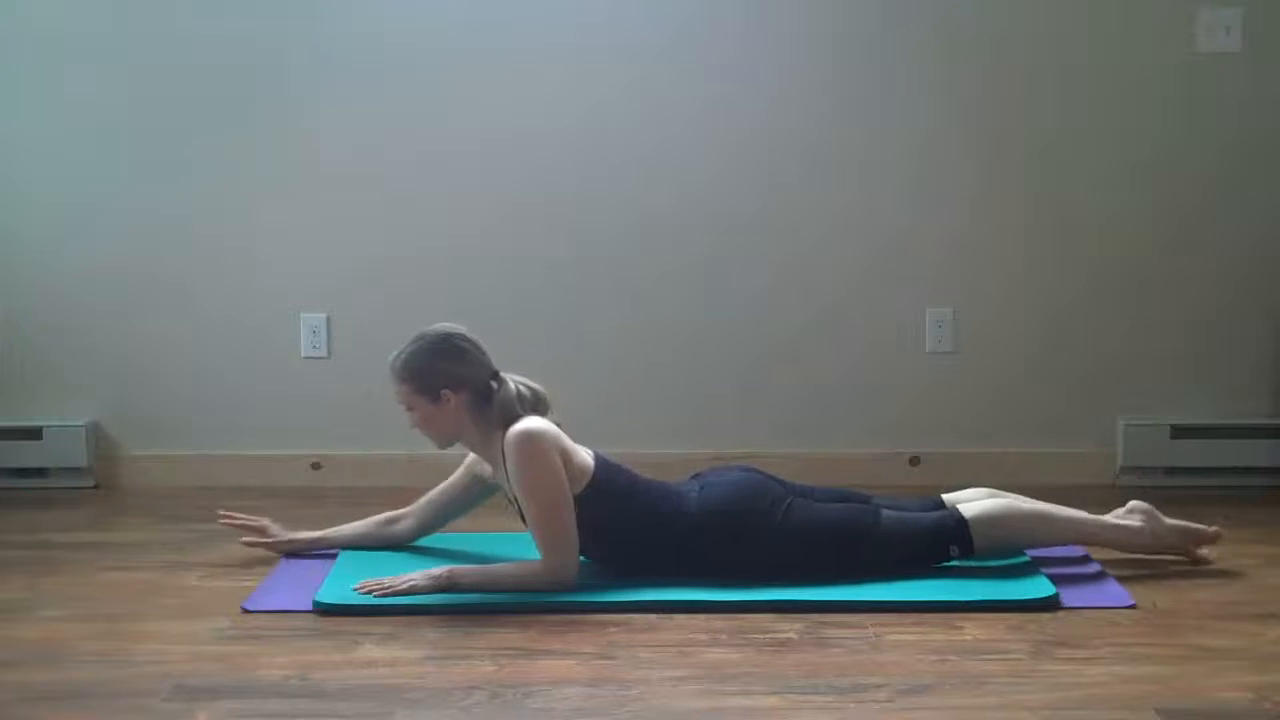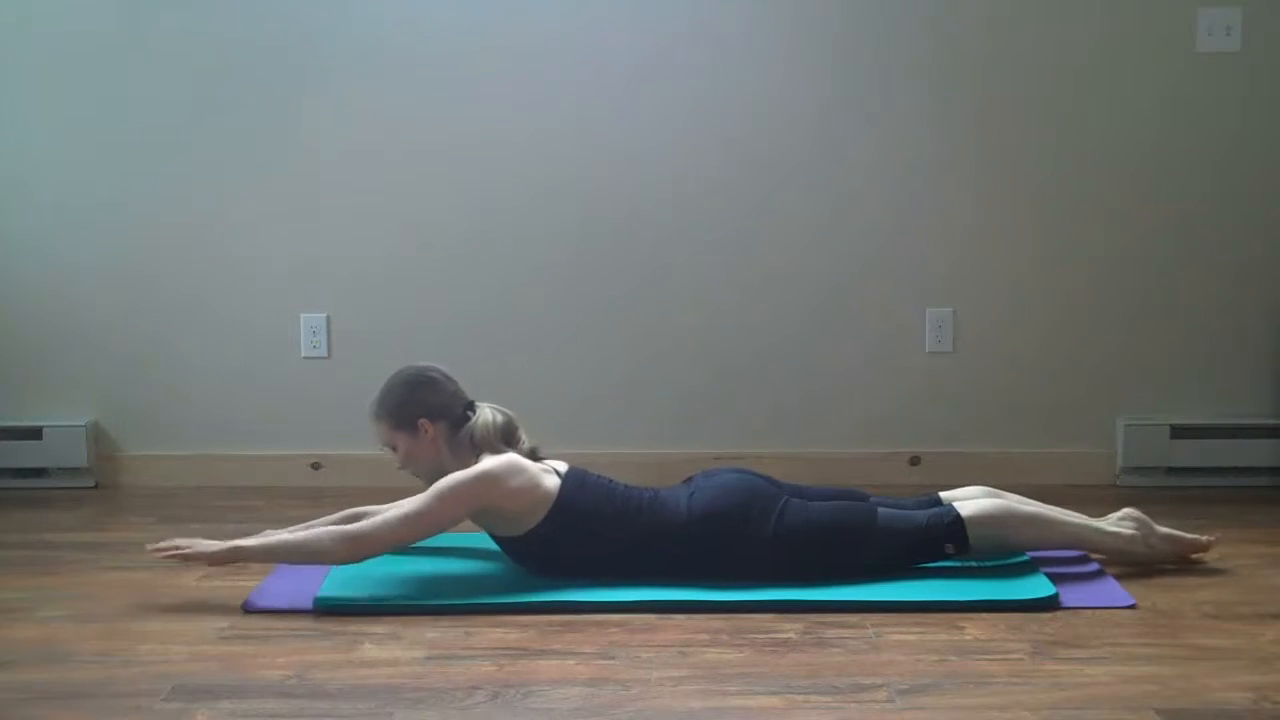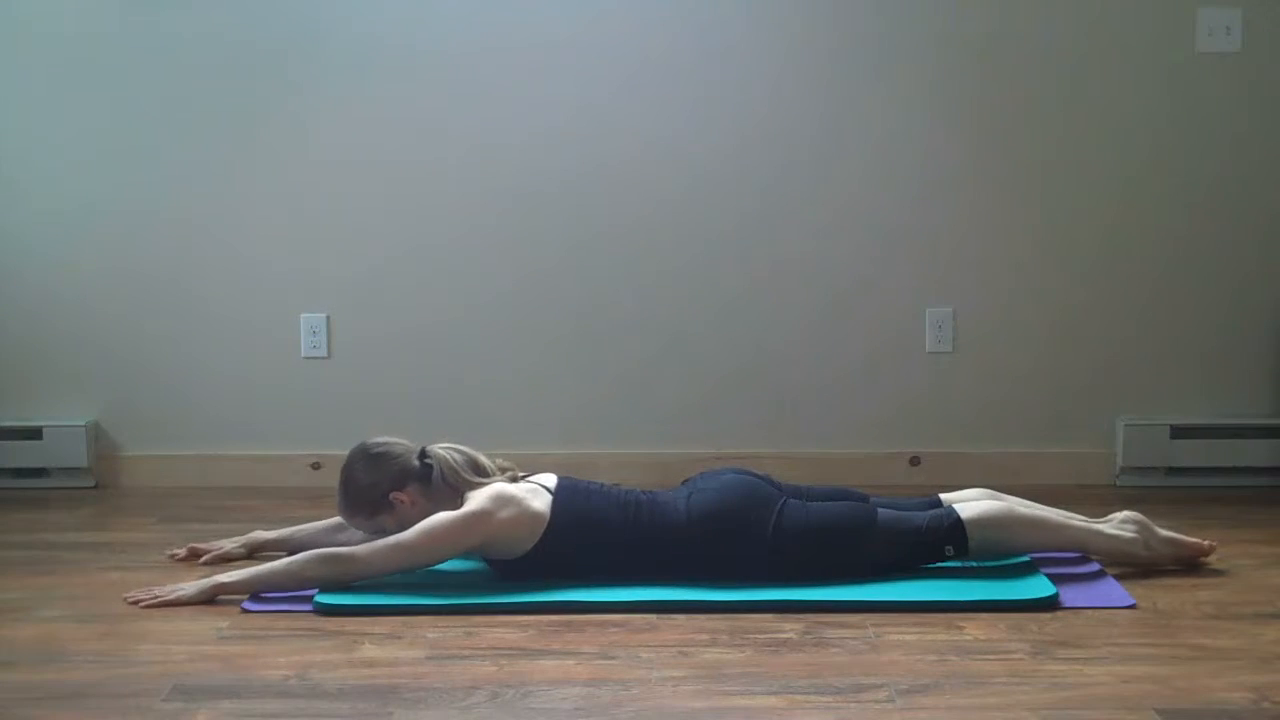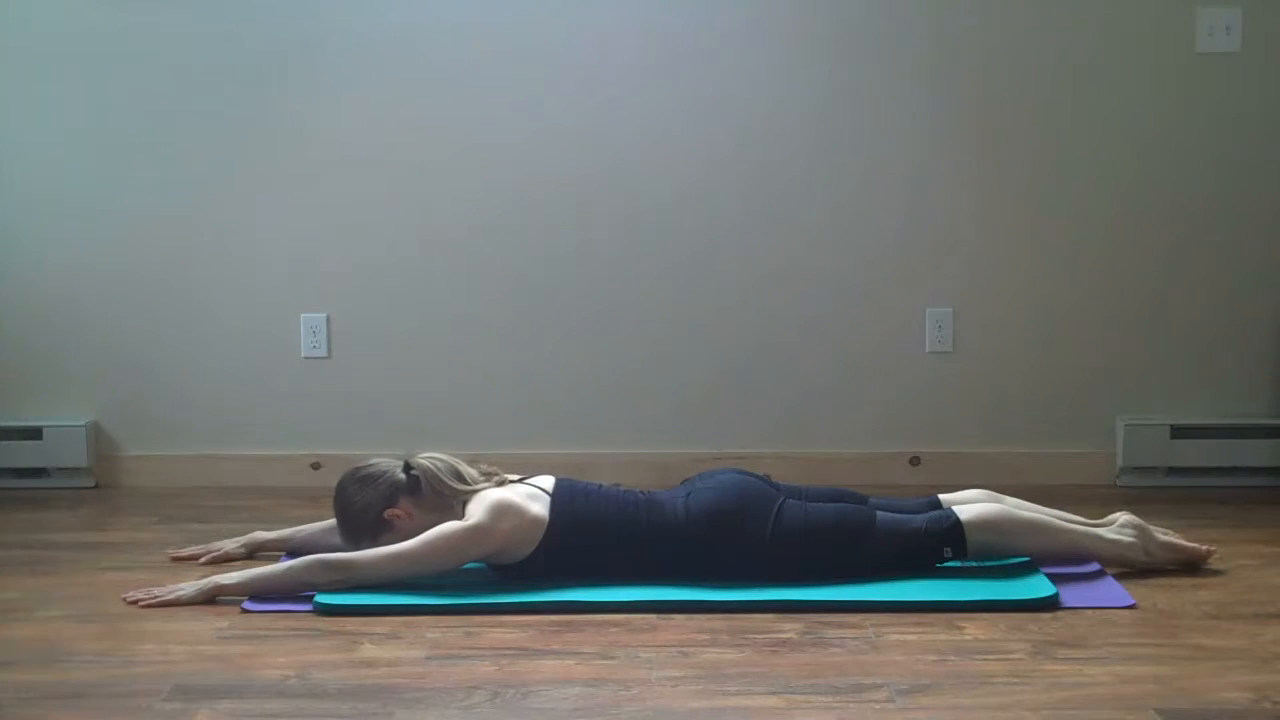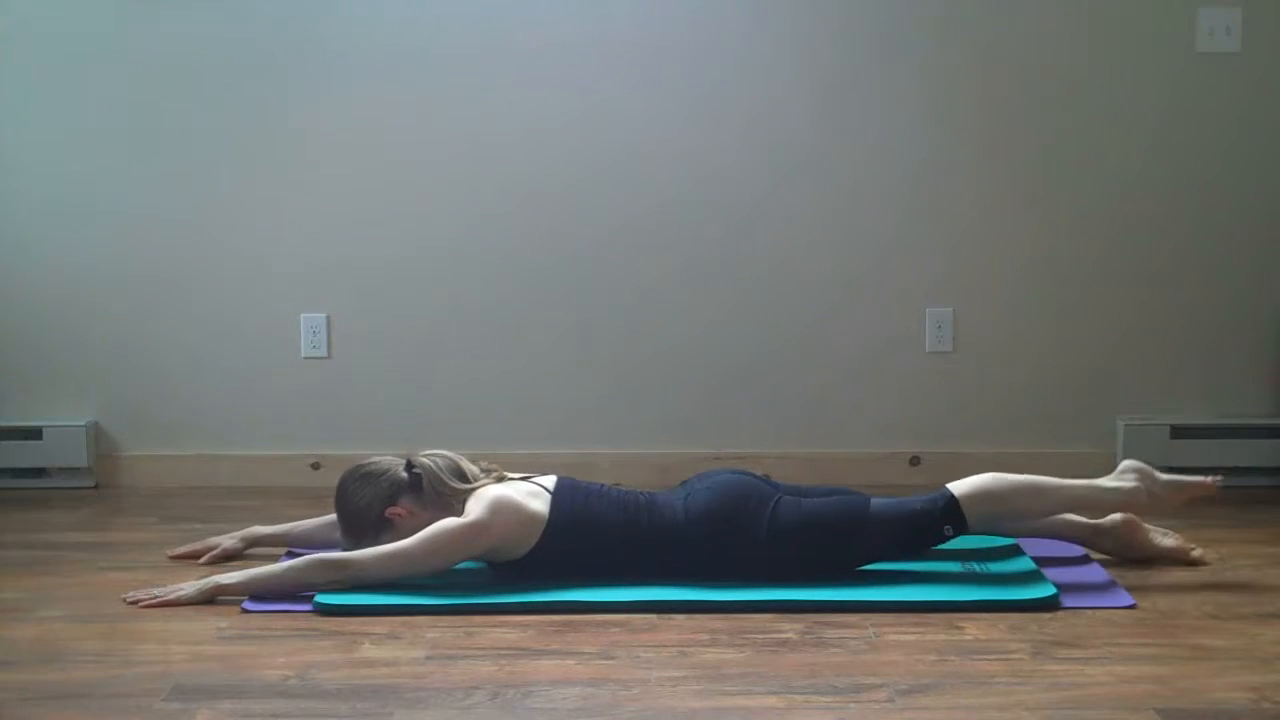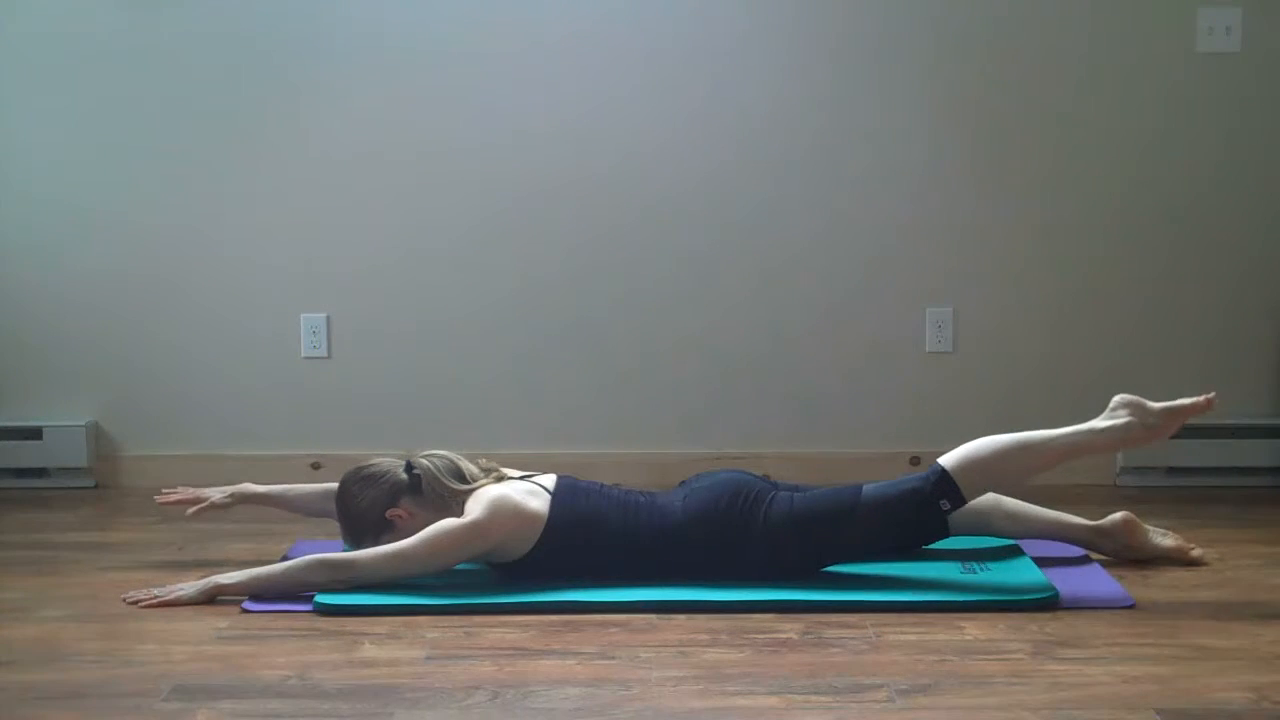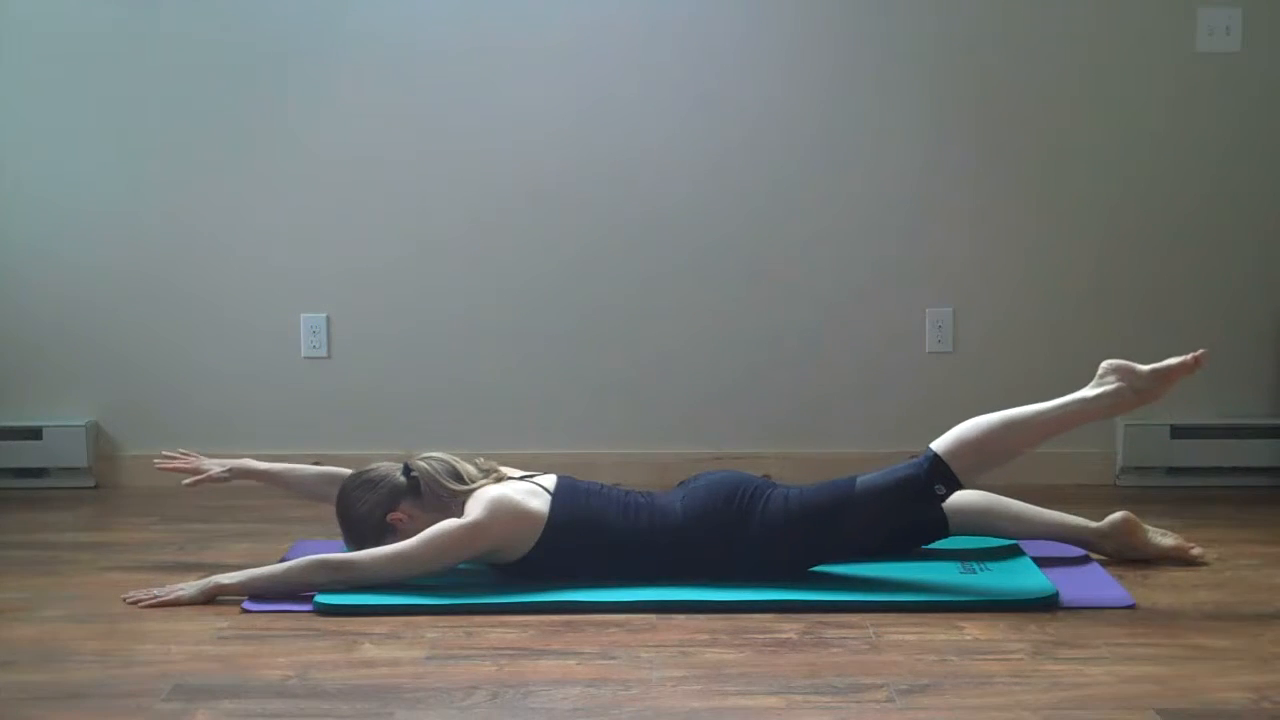
dt=0.7s
person 1, frame 1
left shoulder: (524, 443)
right shoulder: (497, 445)
left elbow: (557, 571)
right elbow: (409, 522)
left wrist: (442, 579)
right wrist: (305, 540)
left hip: (738, 539)
right hip: (723, 503)
left knee: (940, 532)
right knee: (932, 511)
left ankle: (1125, 529)
right ankle: (1117, 517)
person 1, frame 2
left shoulder: (483, 486)
right shoulder: (491, 465)
left elbow: (358, 542)
right elbow: (376, 515)
left wrist: (228, 551)
right wrist: (250, 531)
left hip: (731, 541)
right hip: (723, 507)
left knee: (931, 532)
right knee: (922, 514)
left ankle: (1123, 534)
right ankle: (1114, 521)
person 1, frame 3
left shoulder: (479, 518)
right shoulder: (477, 480)
left elbow: (346, 561)
right elbow: (354, 526)
left wrist: (215, 587)
right wrist: (249, 538)
left hip: (732, 541)
right hip: (721, 505)
left knee: (931, 531)
right knee: (931, 513)
left ankle: (1122, 538)
right ankle: (1110, 525)
person 1, frame 4
left shoulder: (481, 526)
right shoulder: (482, 486)
left elbow: (349, 566)
right elbow: (352, 527)
left wrist: (217, 587)
right wrist: (253, 538)
left hip: (732, 537)
right hip: (721, 504)
left knee: (934, 535)
right knee: (926, 512)
left ankle: (1119, 541)
right ankle: (1106, 526)
person 1, frame 5
left shoulder: (480, 524)
right shoulder: (487, 485)
left elbow: (350, 564)
right elbow: (354, 523)
left wrist: (216, 589)
right wrist: (250, 533)
left hip: (732, 539)
right hip: (721, 505)
left knee: (931, 513)
right knee: (921, 510)
left ankle: (1115, 494)
right ankle: (1111, 520)
person 1, frame 6
left shoulder: (480, 525)
right shoulder: (485, 484)
left elbow: (346, 565)
right elbow: (351, 495)
left wrist: (221, 584)
right wrist: (241, 492)
left hip: (731, 536)
right hip: (718, 510)
left knee: (924, 500)
right knee: (920, 509)
left ankle: (1114, 429)
right ankle: (1108, 532)
person 1, frame 7
left shoulder: (480, 525)
right shoulder: (480, 479)
left elbow: (349, 566)
right elbow: (347, 481)
left wrist: (218, 585)
right wrist: (238, 467)
left hip: (732, 540)
right hip: (718, 511)
left knee: (915, 490)
right knee: (917, 507)
left ankle: (1103, 396)
right ankle: (1103, 531)
